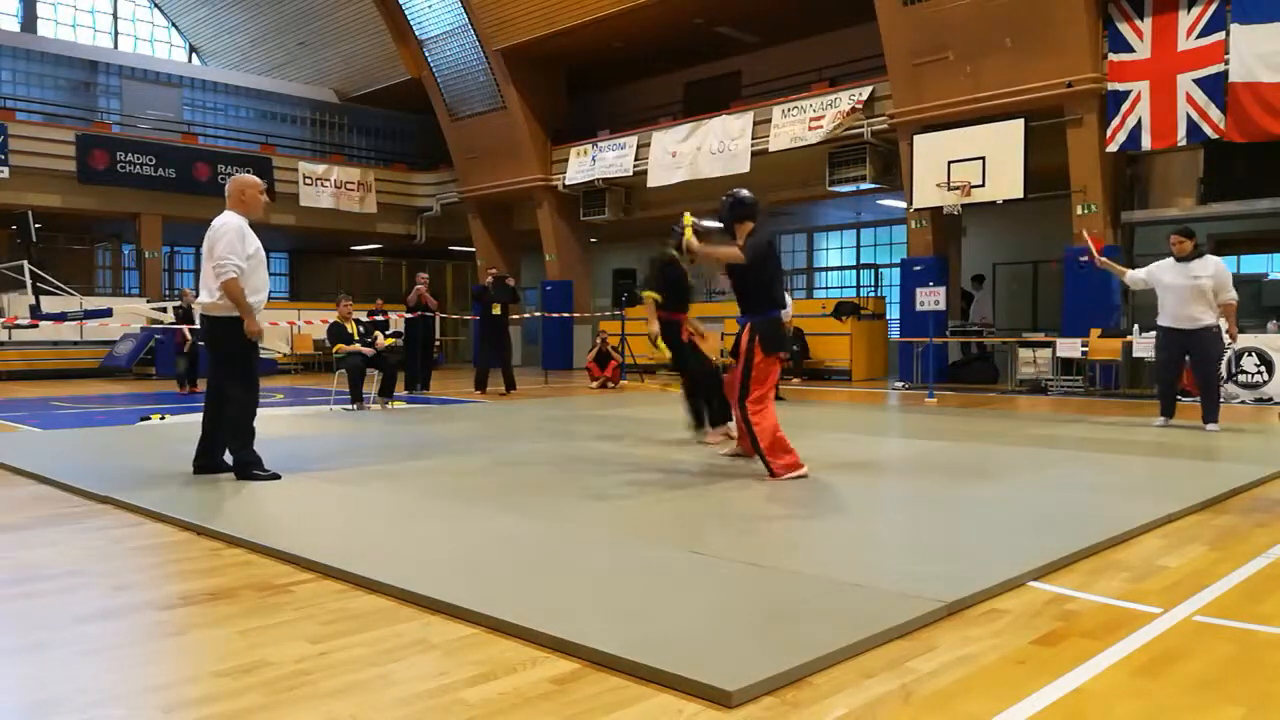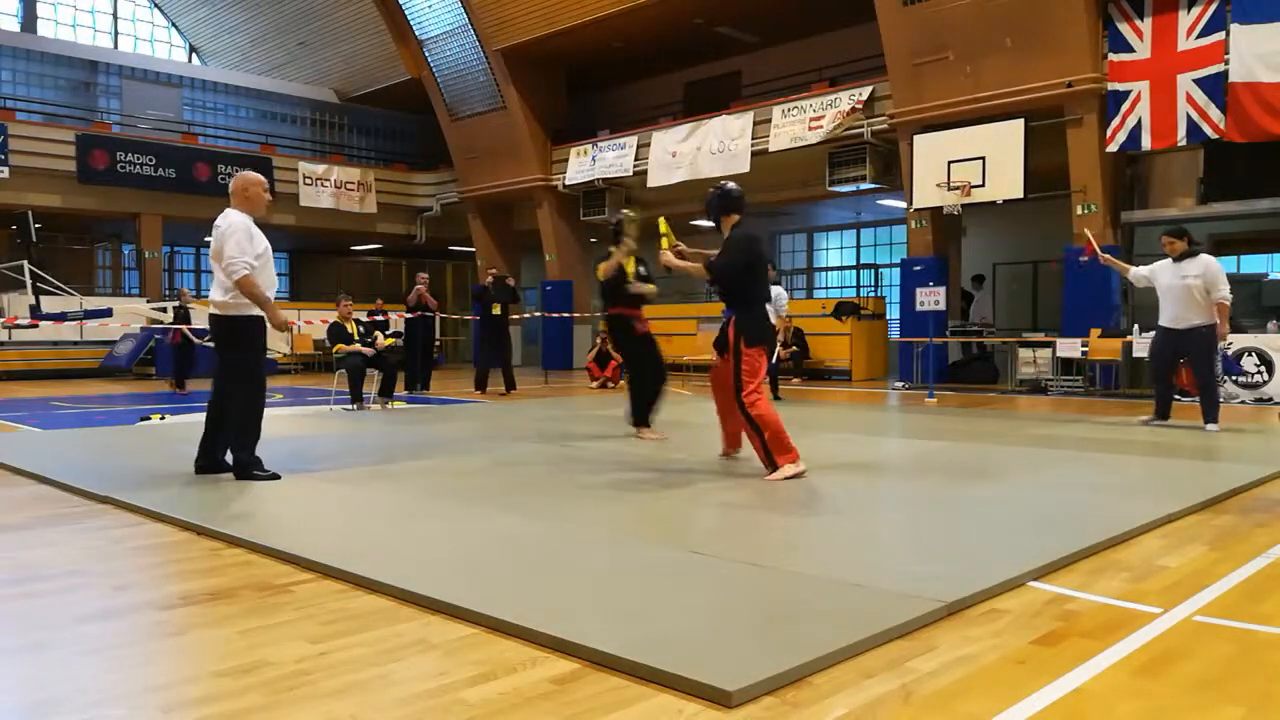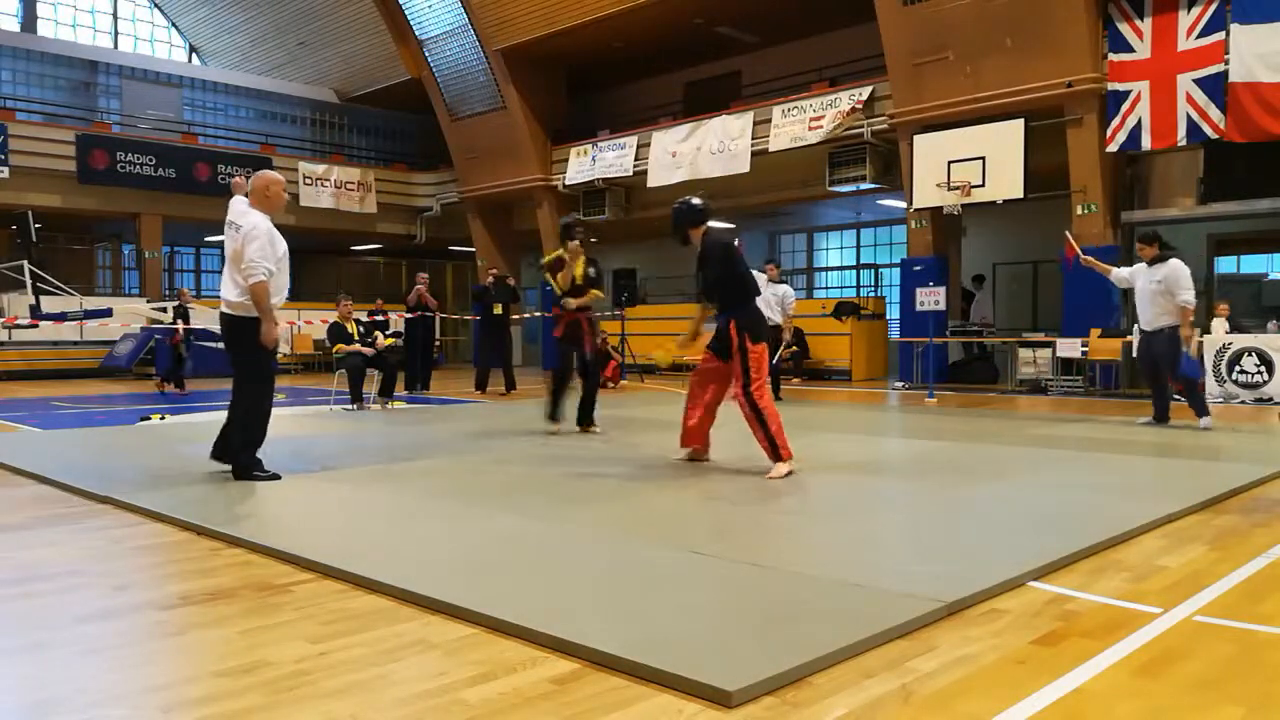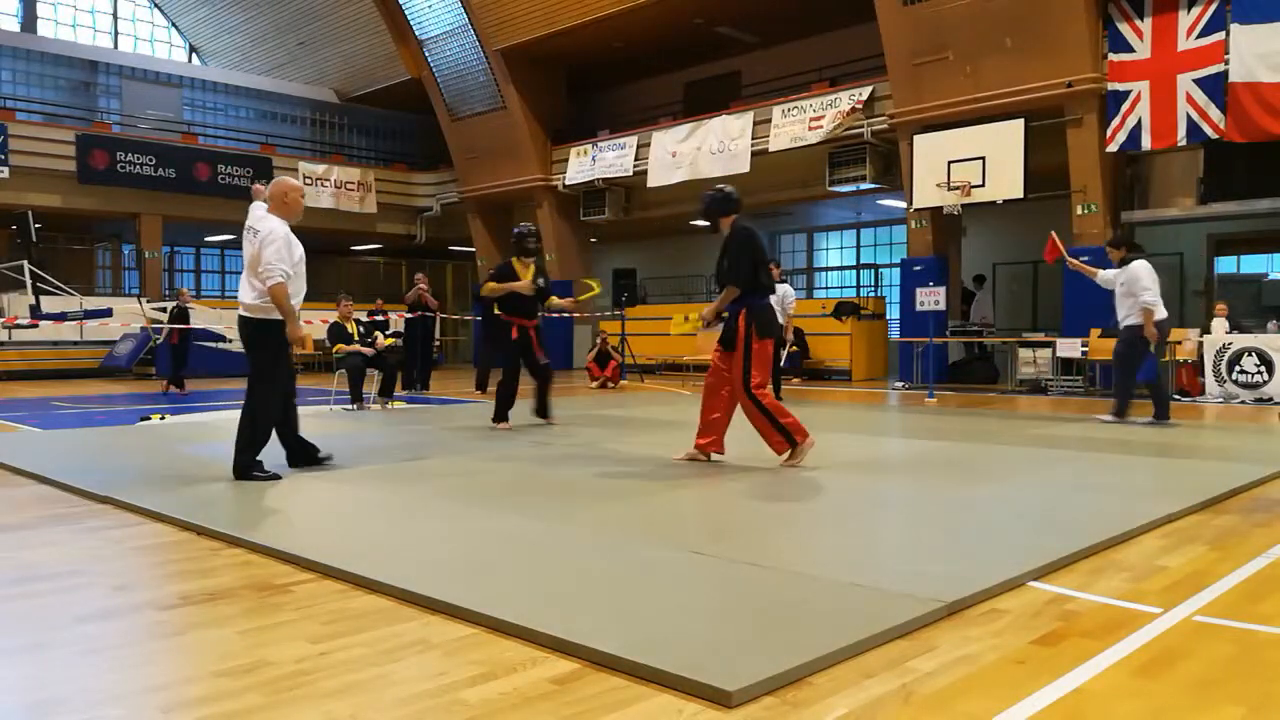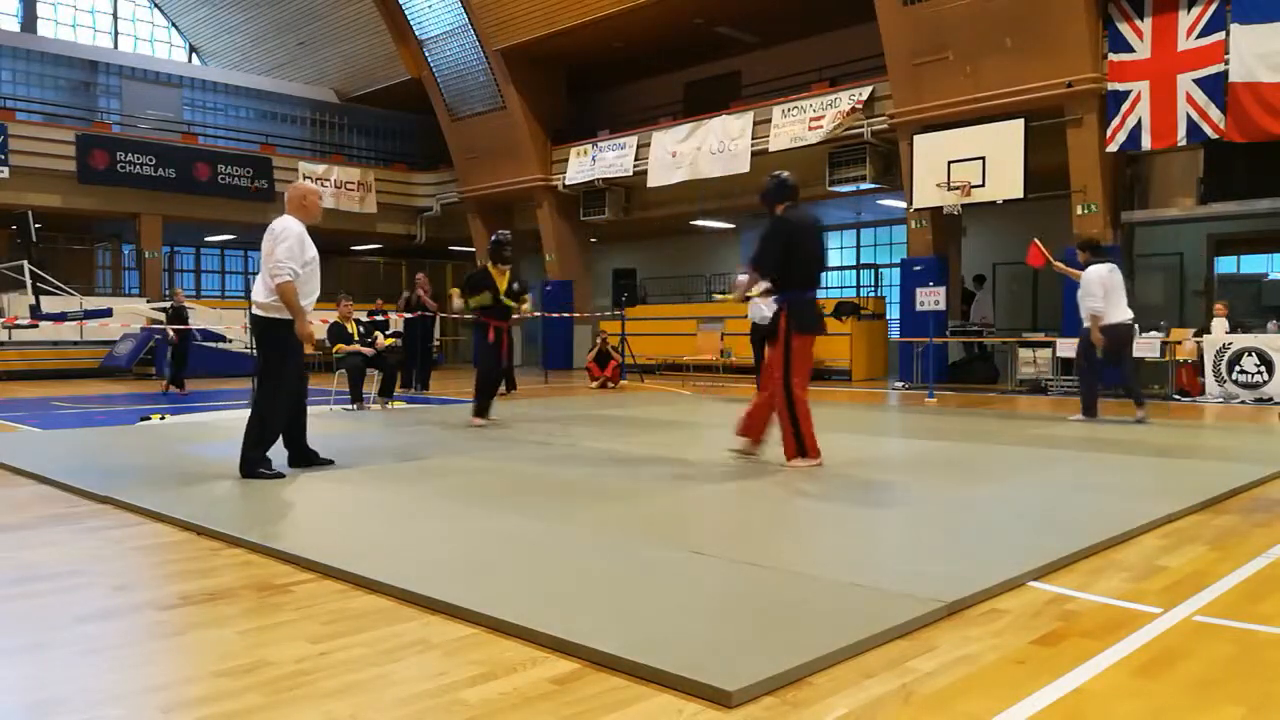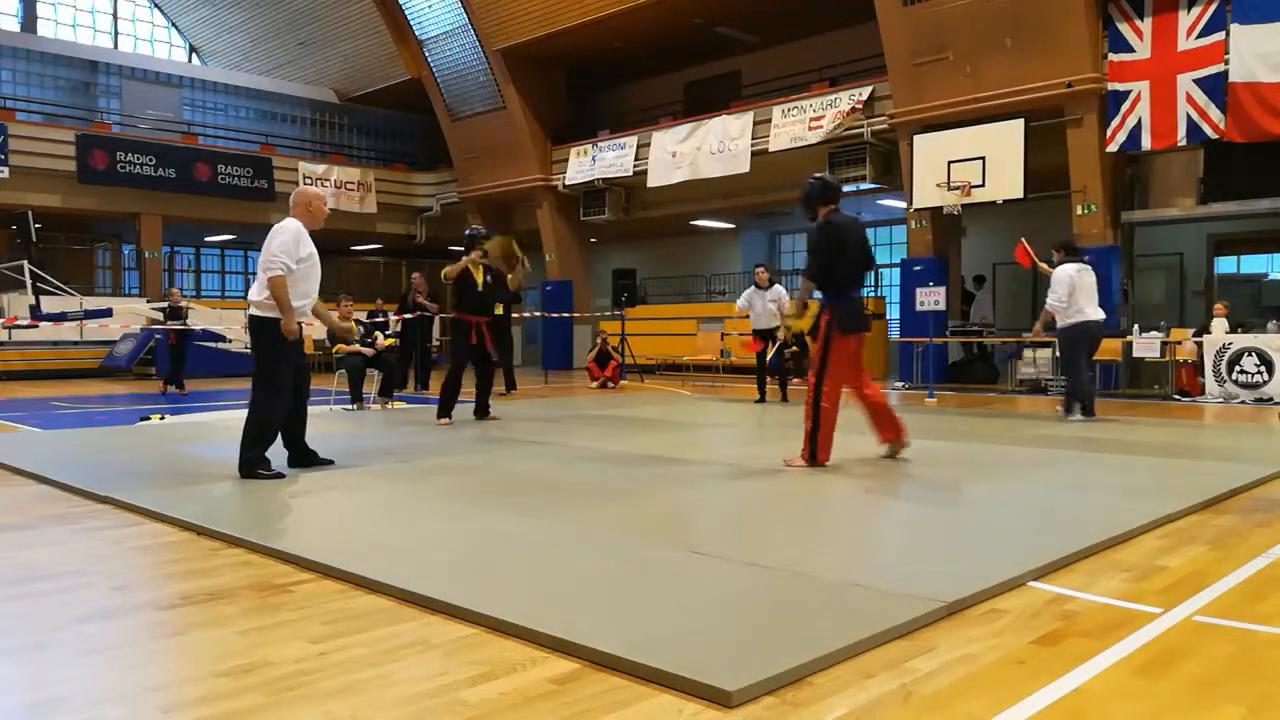
dt=0.3s
person 1, frame 1
left shoulder: (231, 224)
right shoulder: (232, 225)
right elbow: (229, 276)
right wrist: (250, 316)
left hip: (221, 319)
right hip: (230, 320)
left knee: (222, 389)
right knee: (242, 390)
left ankle: (208, 457)
right ankle: (245, 462)
person 1, frame 2
left shoulder: (231, 220)
right shoulder: (239, 224)
right elbow: (241, 274)
right wrist: (271, 308)
left hip: (230, 318)
right hip: (241, 319)
left knee: (228, 390)
right knee: (248, 391)
left ankle: (209, 457)
right ankle: (245, 462)
person 1, frame 3
left shoulder: (239, 212)
right shoulder: (260, 227)
left elbow: (239, 198)
right elbow: (256, 278)
left wrist: (239, 188)
right wrist: (269, 322)
left hip: (238, 317)
right hip: (250, 320)
left knee: (249, 388)
right knee: (256, 389)
left ankle: (229, 449)
right ankle: (245, 463)
person 1, frame 4
left shoulder: (258, 218)
right shoulder: (277, 231)
left elbow: (259, 204)
right elbow: (274, 281)
left wrist: (259, 196)
right wrist: (292, 322)
left hip: (259, 319)
right hip: (266, 321)
left knee: (282, 387)
right knee: (264, 392)
left ankle: (299, 451)
right ankle: (246, 463)
person 1, frame 5
left shoulder: (287, 227)
right shoulder: (292, 230)
right elbow: (283, 278)
right wrist: (300, 319)
left hip: (282, 321)
right hip: (277, 322)
left knee: (294, 388)
right knee: (274, 391)
left ankle: (299, 452)
right ankle: (253, 460)
person 1, frame 6
left shoulder: (299, 234)
right shoulder: (290, 229)
left elbow: (305, 292)
right elbow: (275, 273)
left wrist: (334, 323)
right wrist: (287, 316)
left hip: (284, 323)
right hip: (273, 322)
left knee: (297, 388)
right knee: (271, 392)
left ankle: (299, 452)
right ankle: (252, 461)
person 2, frame 1
left shoulder: (760, 242)
right shoulder: (754, 243)
left elbow: (739, 257)
right elbow: (735, 261)
left wrist: (700, 250)
right wrist: (703, 251)
left hip: (761, 331)
right hip: (760, 329)
left knee: (751, 400)
right knee: (737, 387)
left ankle: (788, 464)
right ankle: (746, 444)
person 2, frame 2
left shoulder: (741, 238)
right shoulder: (740, 237)
left elbow: (713, 271)
right elbow: (724, 258)
left wrist: (675, 263)
right wrist: (691, 252)
left hip: (746, 324)
right hip: (745, 322)
left knee: (746, 394)
right knee: (722, 381)
left ankle: (787, 460)
right ankle: (732, 443)
person 2, frame 3
left shoulder: (717, 245)
right shoulder: (708, 247)
left elbow: (714, 299)
left wrist: (692, 332)
right wrist: (698, 329)
left hip: (744, 326)
right hip: (730, 326)
left knee: (751, 391)
right knee: (702, 383)
left ankle: (781, 457)
right ankle: (697, 446)
person 2, frame 4
left shoulder: (742, 234)
right shoulder: (735, 237)
left elbow: (738, 284)
left wrist: (713, 309)
right wrist: (717, 312)
left hip: (754, 321)
right hip: (741, 319)
left knee: (749, 387)
right knee: (717, 383)
left ankle: (797, 440)
right ankle: (705, 446)
person 2, frame 5
left shoulder: (781, 224)
right shoulder: (811, 222)
left elbow: (760, 267)
left wrist: (743, 289)
left hip: (792, 311)
right hip: (805, 306)
left knee: (788, 382)
right knee: (775, 376)
left ankle: (806, 452)
right ankle: (752, 437)
person 2, frame 6
left shoulder: (827, 227)
right shoulder: (853, 225)
left elbow: (813, 273)
right elbow: (866, 265)
left wrist: (799, 302)
left hip: (837, 313)
right hip: (854, 309)
left knee: (822, 381)
right knee: (858, 378)
left ankle: (814, 454)
right ankle: (894, 435)
person 3, frame 1
left shoulder: (678, 264)
right shoulder: (666, 261)
right elbow: (649, 293)
left wrist: (694, 324)
right wrist: (653, 322)
left hip: (676, 327)
right hip: (668, 327)
left knee: (709, 371)
right knee: (697, 372)
left ankle: (718, 425)
right ankle: (701, 428)
person 3, frame 2
left shoulder: (640, 263)
right shoulder: (608, 258)
left elbow: (652, 291)
right elbow: (604, 274)
left wrist: (643, 288)
right wrist: (622, 250)
left hip: (638, 321)
right hip: (619, 321)
left knee: (657, 371)
right knee: (640, 371)
left ankle: (640, 417)
right ankle: (642, 424)
person 3, frame 3
left shoulder: (592, 264)
right shoulder: (556, 262)
left elbow: (596, 294)
right elbow: (562, 285)
left wrist: (578, 301)
right wrist: (570, 259)
left hip: (585, 323)
right hip: (563, 323)
left knee: (591, 373)
right knee: (562, 369)
left ankle: (586, 421)
right ankle: (554, 417)
person 3, frame 4
left shoulder: (540, 272)
right shoulder: (505, 269)
left elbow: (548, 300)
right elbow: (486, 289)
left wrist: (563, 304)
right wrist: (514, 286)
left hip: (531, 329)
right hip: (511, 327)
left knee: (543, 372)
right knee: (511, 373)
left ankle: (542, 411)
right ankle: (500, 417)
person 3, frame 5
left shoulder: (514, 278)
right shoulder: (480, 274)
left elbow: (525, 296)
right elbow: (458, 290)
left wrist: (526, 305)
right wrist: (457, 300)
left hip: (503, 330)
right hip: (484, 328)
left knee: (497, 372)
right knee: (487, 367)
left ankle: (482, 409)
right ankle: (479, 413)
person 3, frame 6
left shoulder: (489, 270)
right shoulder: (461, 268)
left elbow: (512, 283)
right elbow: (445, 275)
left wrist: (519, 269)
right wrist: (466, 260)
left hip: (482, 326)
right hip: (463, 325)
left knee: (487, 368)
right knee: (457, 367)
left ankle: (482, 410)
right ankle: (444, 413)
person 4, frame 1
left shoulder: (1213, 264)
right shoulder: (1161, 267)
left elbow: (1227, 297)
right elbow: (1134, 278)
left wrist: (1231, 324)
right wrist: (1108, 265)
left hip: (1204, 330)
right hip: (1169, 330)
left knee: (1207, 376)
right knee: (1166, 374)
left ankle: (1211, 420)
right ankle: (1166, 414)
person 4, frame 2
left shoulder: (1207, 263)
right shoulder: (1162, 267)
left elbow: (1221, 295)
right elbow: (1137, 275)
left wrist: (1223, 323)
right wrist: (1112, 262)
left hip: (1200, 330)
right hip: (1167, 330)
left knee: (1205, 376)
right knee: (1159, 372)
left ankle: (1211, 420)
right ankle: (1160, 414)
person 4, frame 3
left shoulder: (1174, 267)
right shoulder: (1142, 269)
left elbow: (1186, 299)
right elbow: (1119, 276)
left wrist: (1185, 327)
right wrist: (1094, 264)
left hip: (1171, 329)
right hip: (1149, 331)
left knee: (1178, 372)
right knee: (1152, 375)
left ankle: (1203, 413)
right ankle: (1160, 415)
person 4, frame 4
left shoulder: (1137, 267)
right shoulder: (1125, 270)
left elbow: (1148, 300)
right elbow: (1105, 277)
left wrist: (1149, 326)
right wrist: (1079, 266)
left hip: (1141, 328)
right hip: (1138, 327)
left knee: (1123, 368)
left ankle: (1119, 413)
right ankle: (1162, 414)
person 4, frame 5
left shoulder: (1093, 272)
right shoulder: (1111, 268)
left elbow: (1095, 306)
left wrist: (1095, 331)
right wrist: (1064, 269)
left hip: (1103, 329)
right hip: (1124, 325)
left knee: (1088, 370)
right knee: (1122, 368)
left ankle: (1089, 412)
right ankle: (1140, 405)
person 4, frame 6
left shoulder: (1063, 270)
right shoulder: (1086, 269)
left elbow: (1055, 303)
left wrist: (1040, 323)
left hip: (1074, 327)
right hip: (1095, 324)
left knee: (1077, 369)
right knee: (1079, 367)
left ankle: (1087, 411)
right ankle: (1069, 407)
